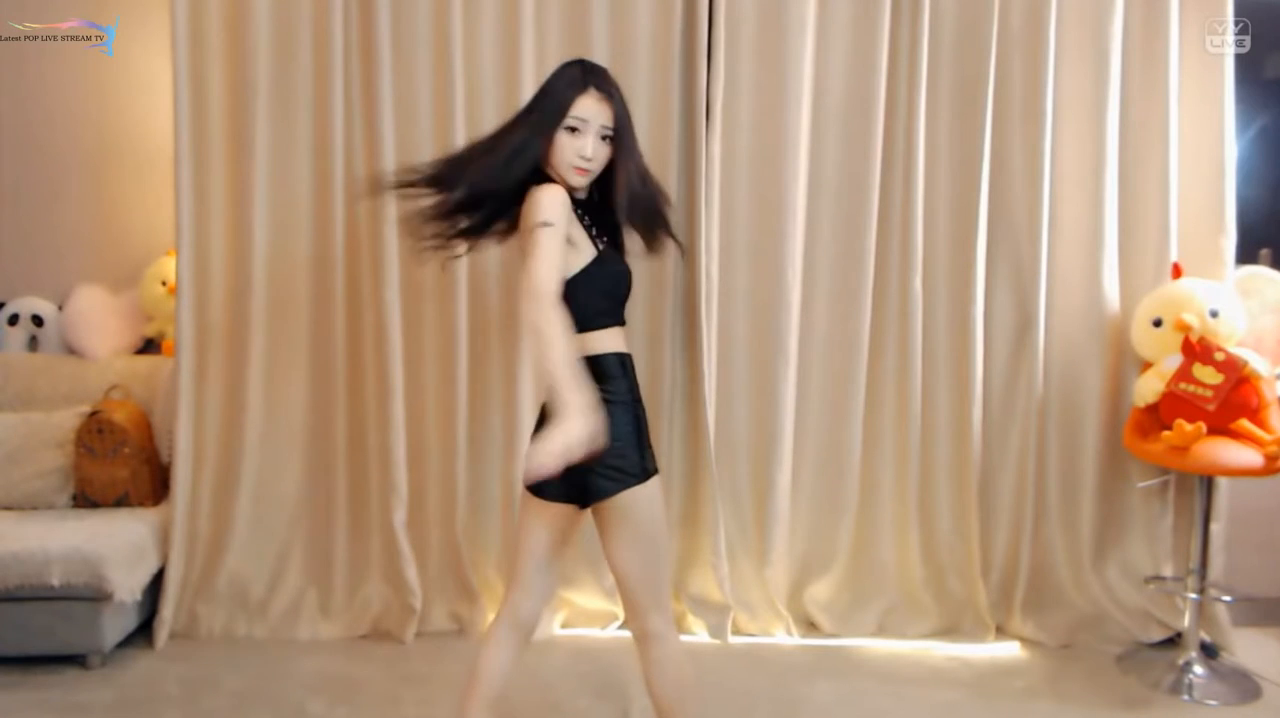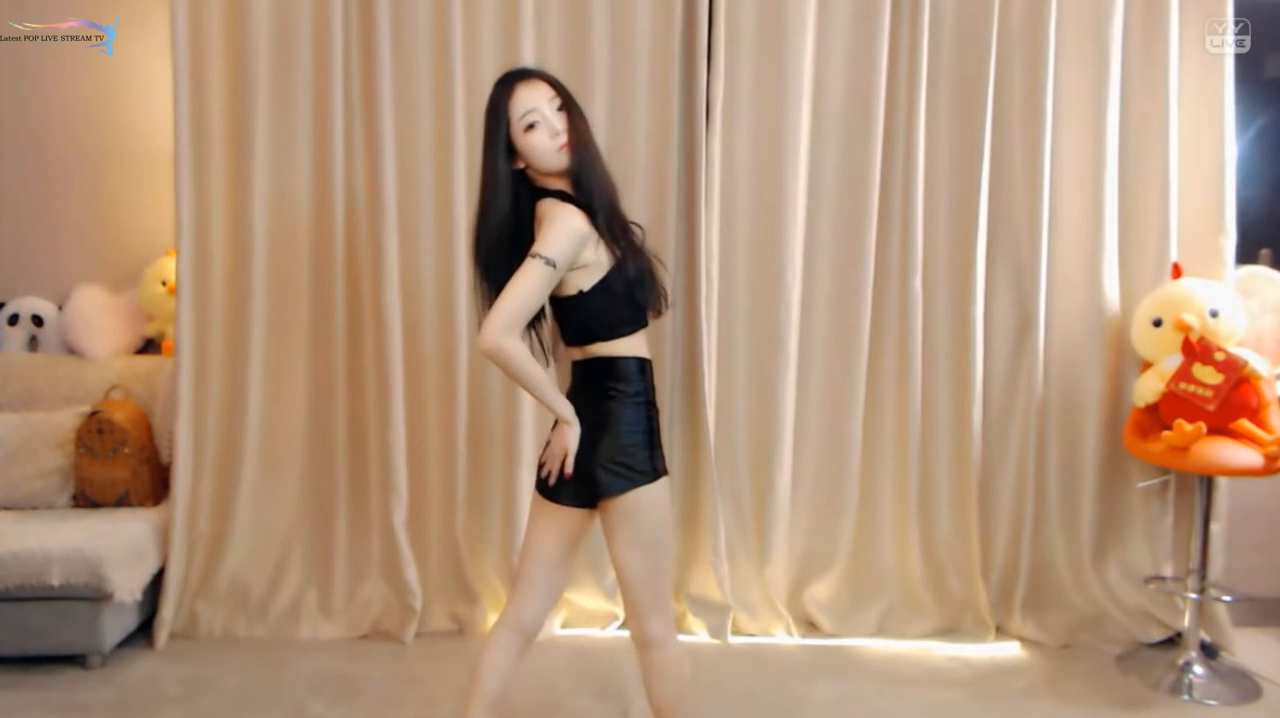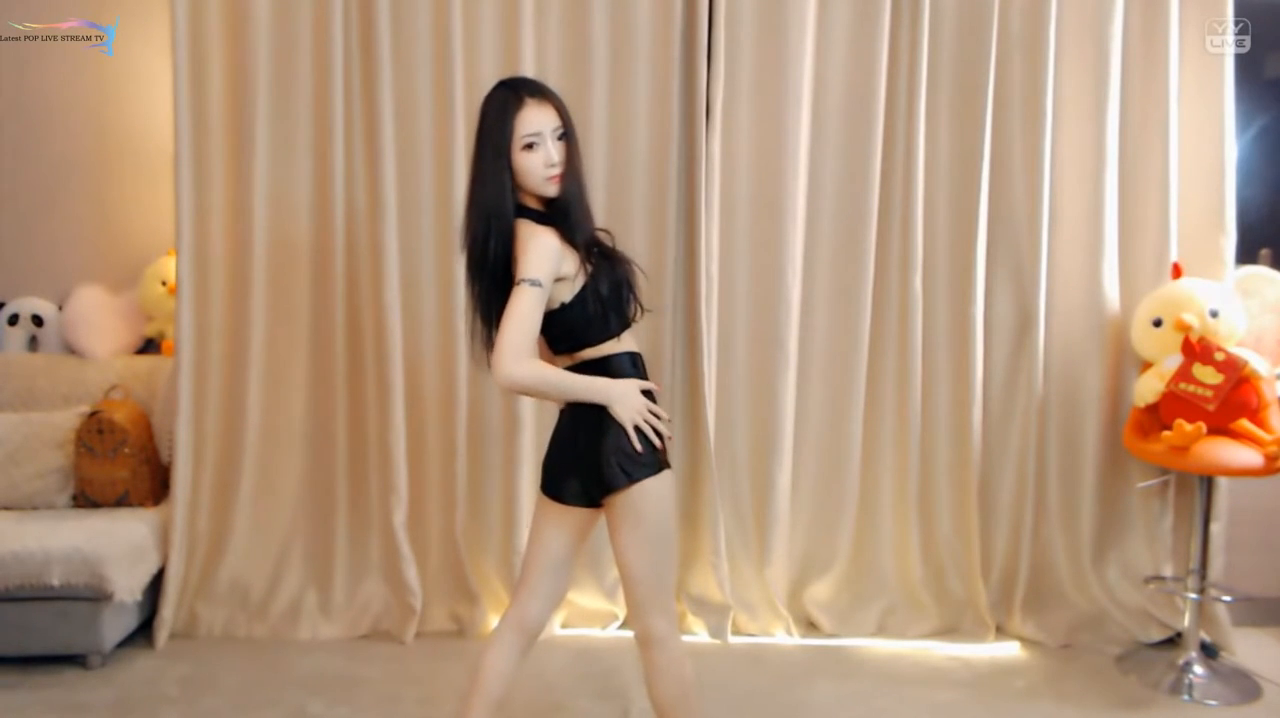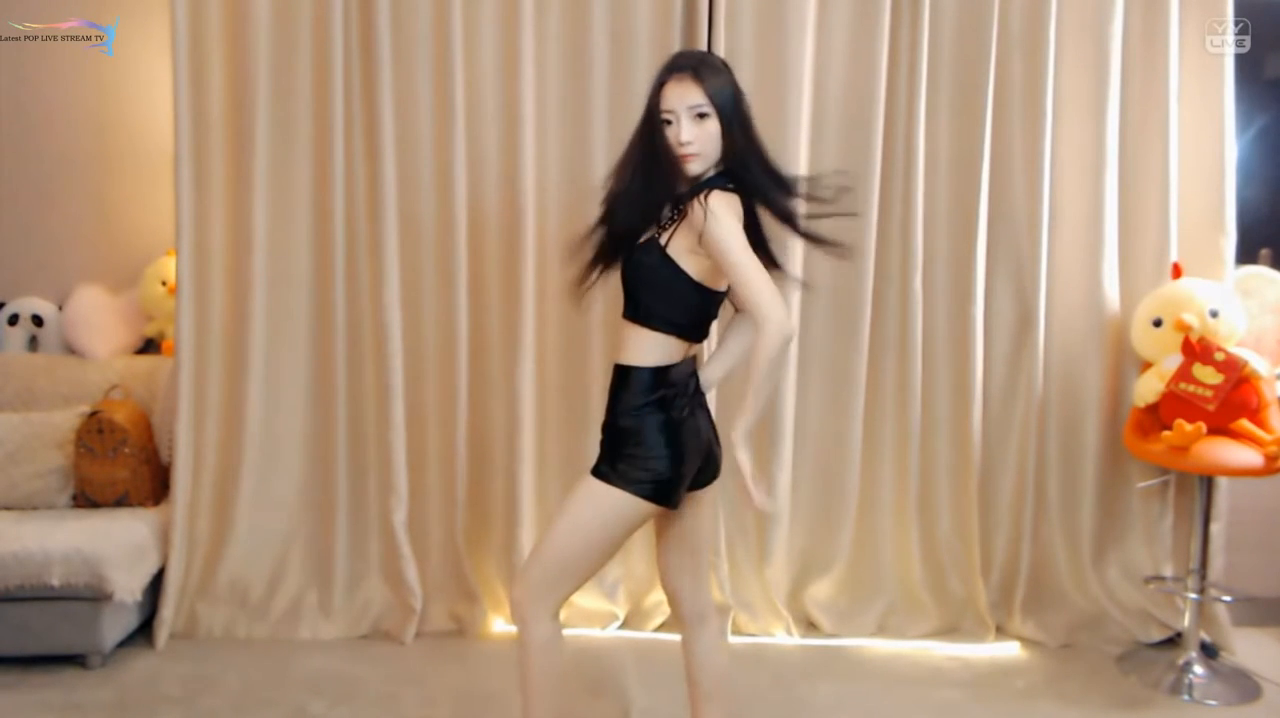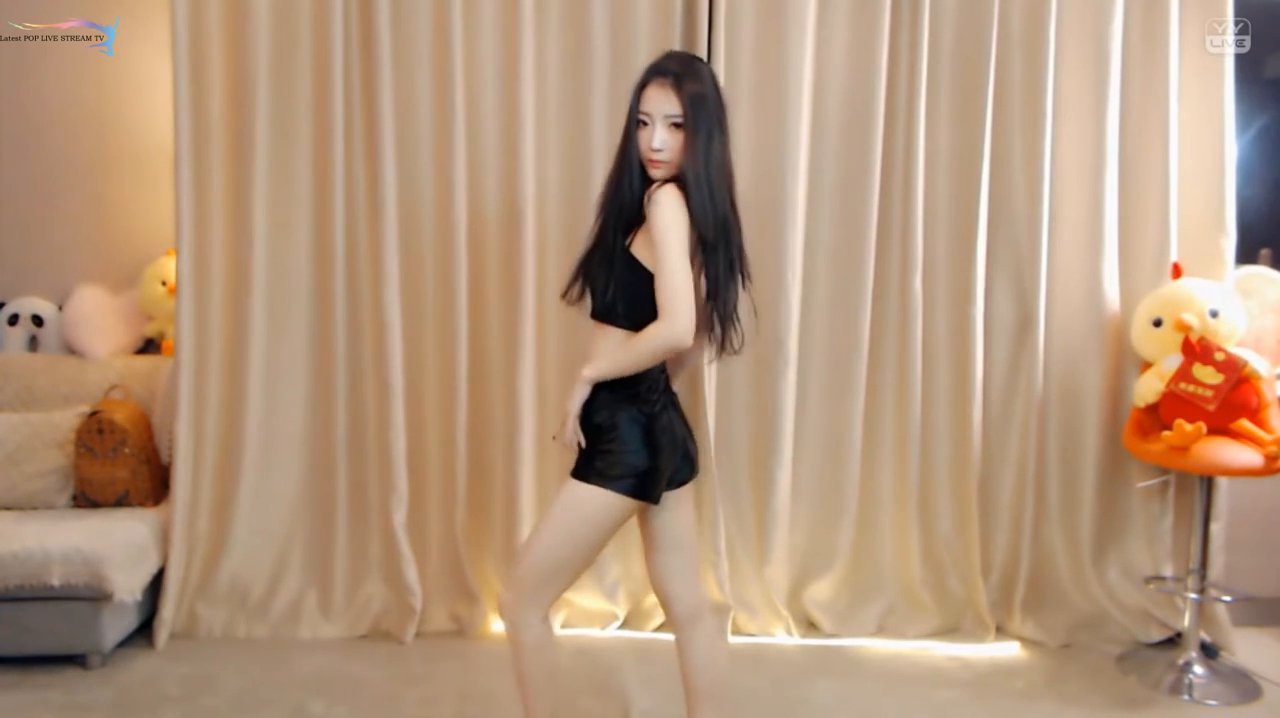
dt=1s
person 1, frame 1
left shoulder: (566, 210)
right shoulder: (549, 201)
right elbow: (540, 298)
right wrist: (576, 408)
left hip: (590, 415)
right hip: (608, 411)
left knee: (519, 613)
right knee: (654, 622)
person 1, frame 2
left shoulder: (565, 213)
right shoulder: (568, 221)
right elbow: (495, 336)
right wrist: (563, 412)
left hip: (587, 424)
right hip: (619, 424)
left knee: (522, 612)
right knee: (654, 626)
person 1, frame 3
left shoulder: (537, 230)
right shoulder: (542, 243)
right elbow: (511, 368)
right wrist: (608, 390)
left hip: (577, 432)
right hip: (616, 428)
left knee: (524, 613)
right knee: (656, 622)
person 1, frame 4
left shoulder: (715, 208)
right shoulder: (695, 206)
left elbow: (777, 322)
right elbow: (753, 318)
left wrist: (741, 434)
right wrist: (697, 382)
left hip: (649, 428)
right hip: (675, 418)
left knee: (533, 598)
right knee: (694, 605)
person 1, frame 5
left shoulder: (666, 198)
right shoulder: (681, 206)
left elbow: (677, 329)
right elbow: (727, 322)
left wrist: (586, 377)
right wrist: (661, 369)
left hip: (625, 431)
right hip: (657, 424)
left knee: (521, 600)
right knee: (687, 603)
